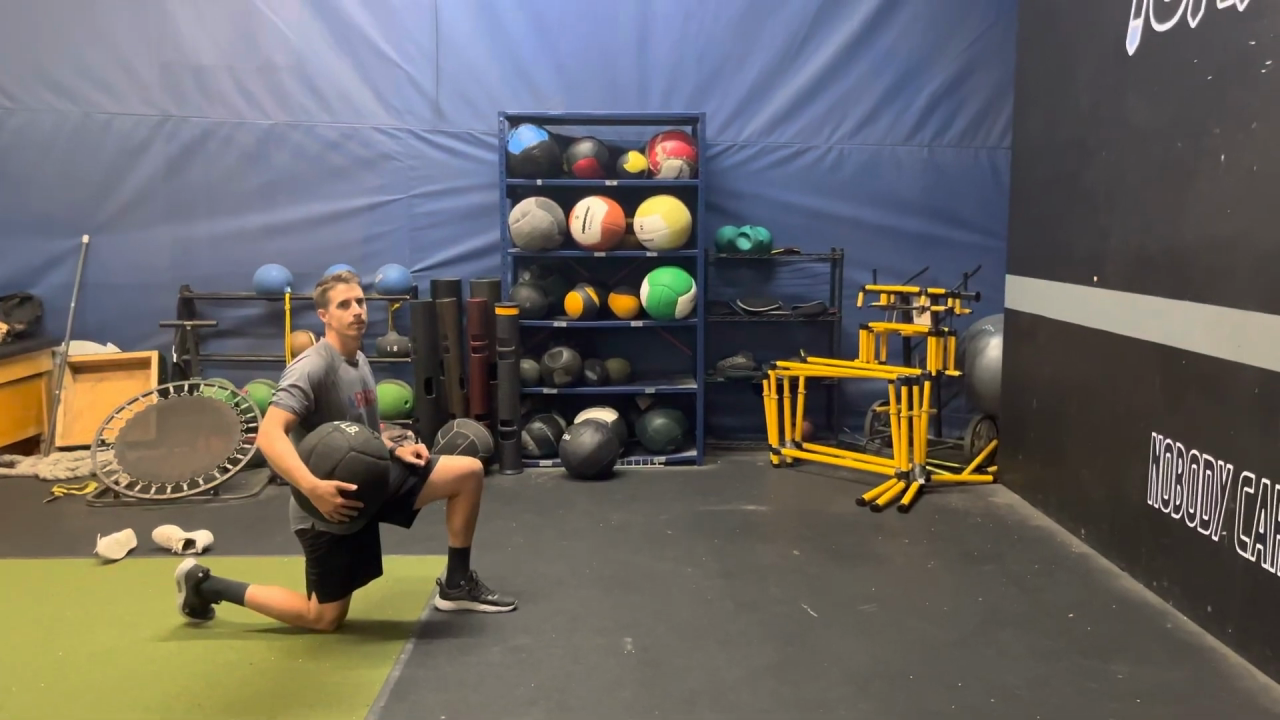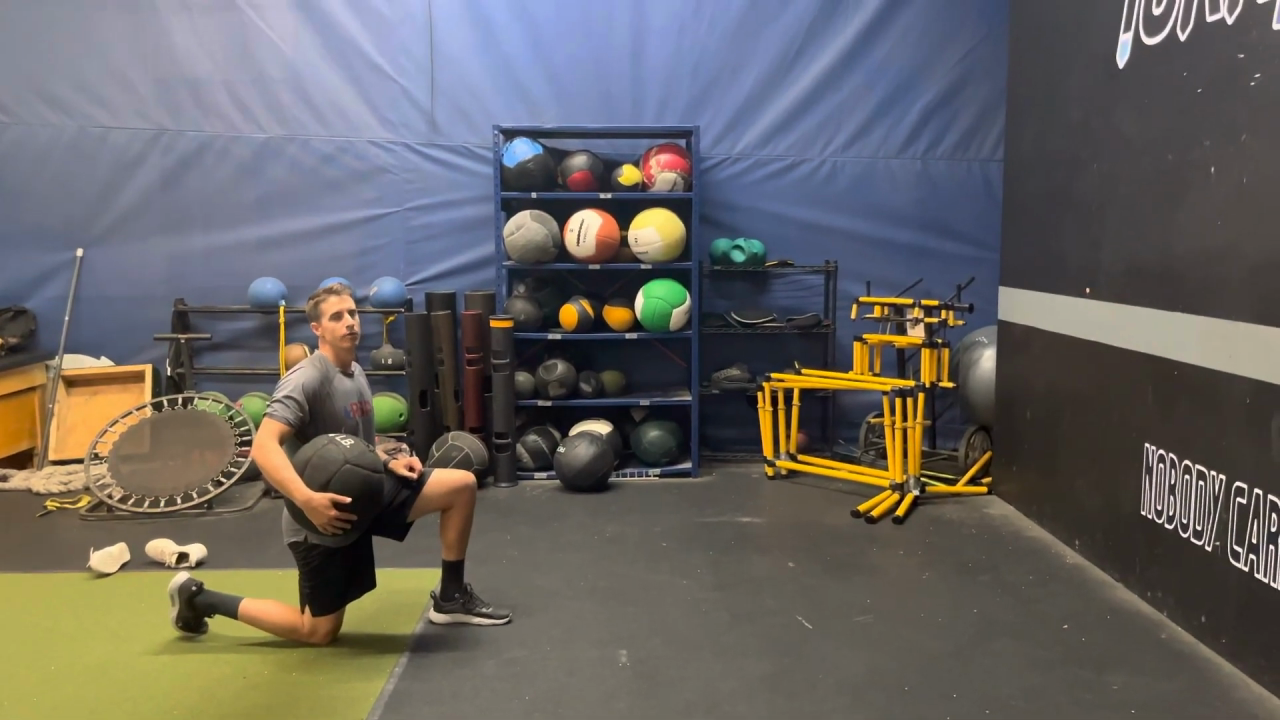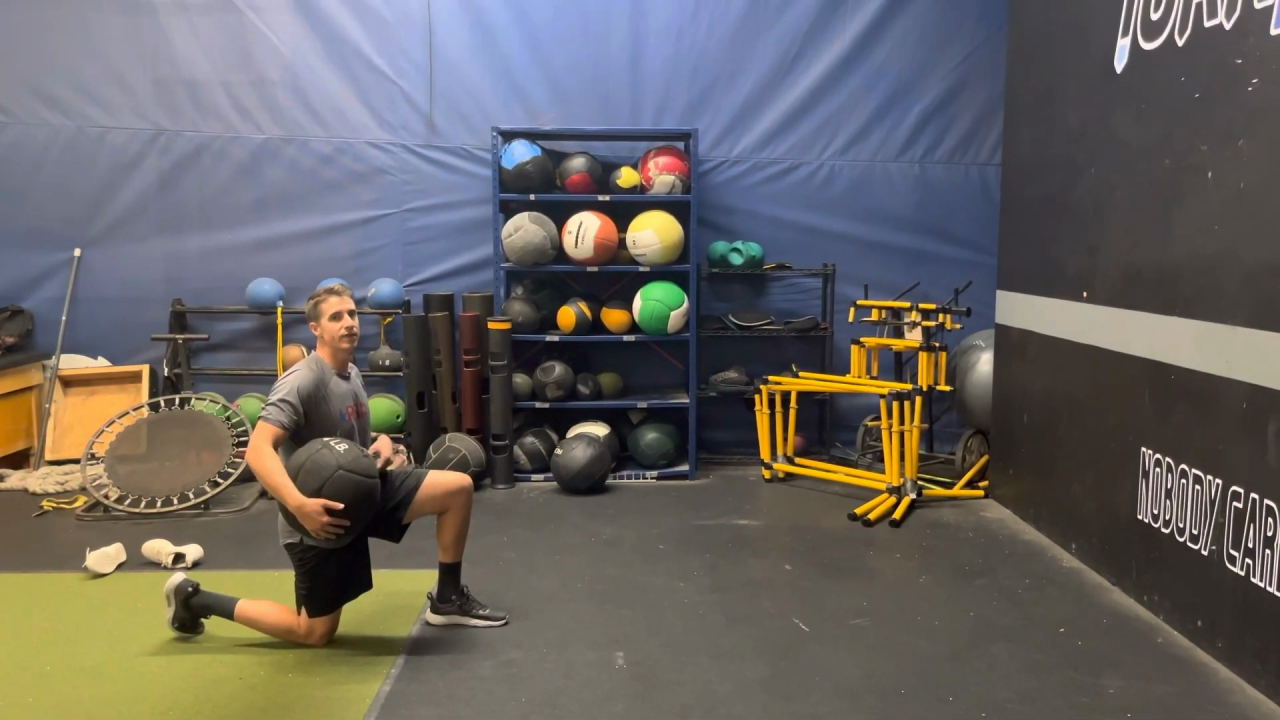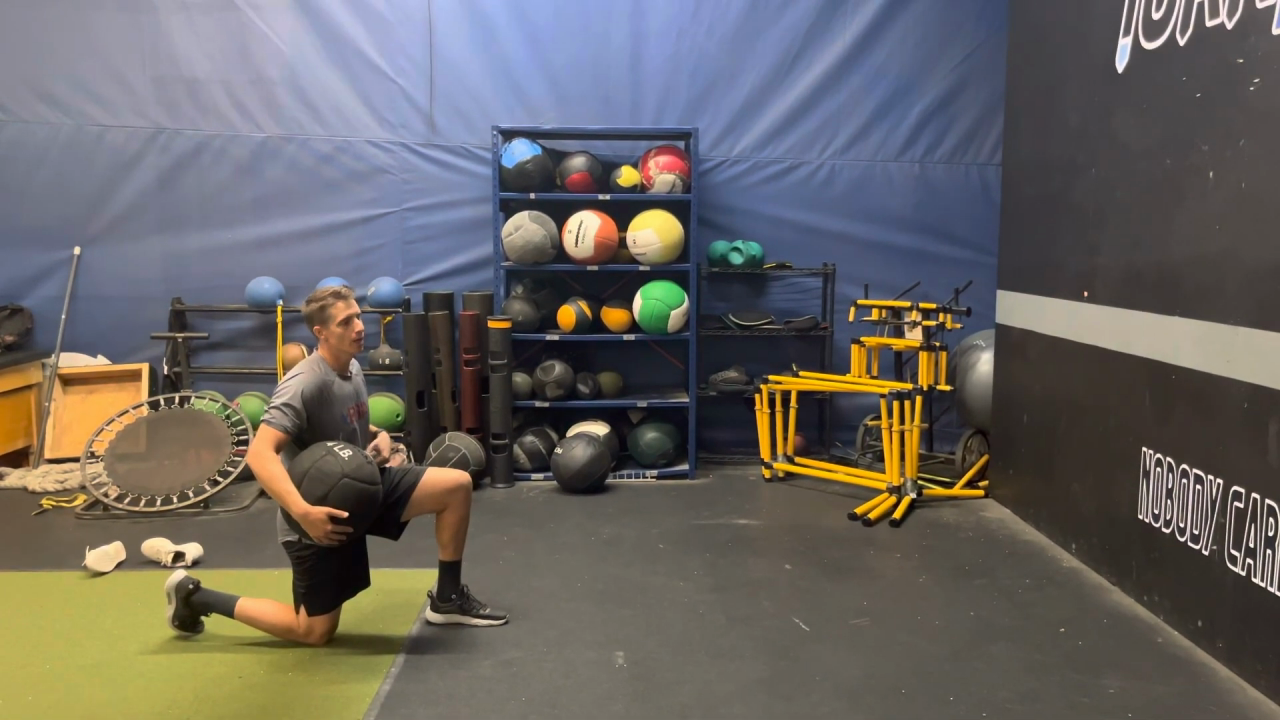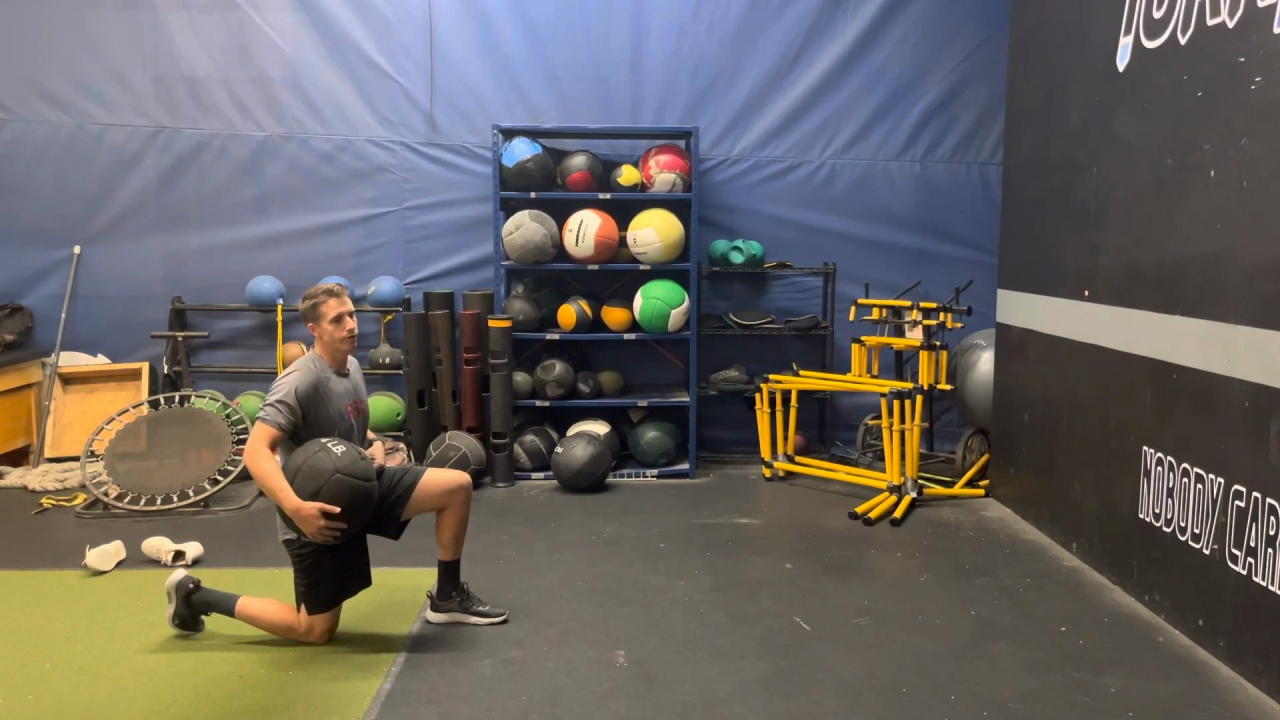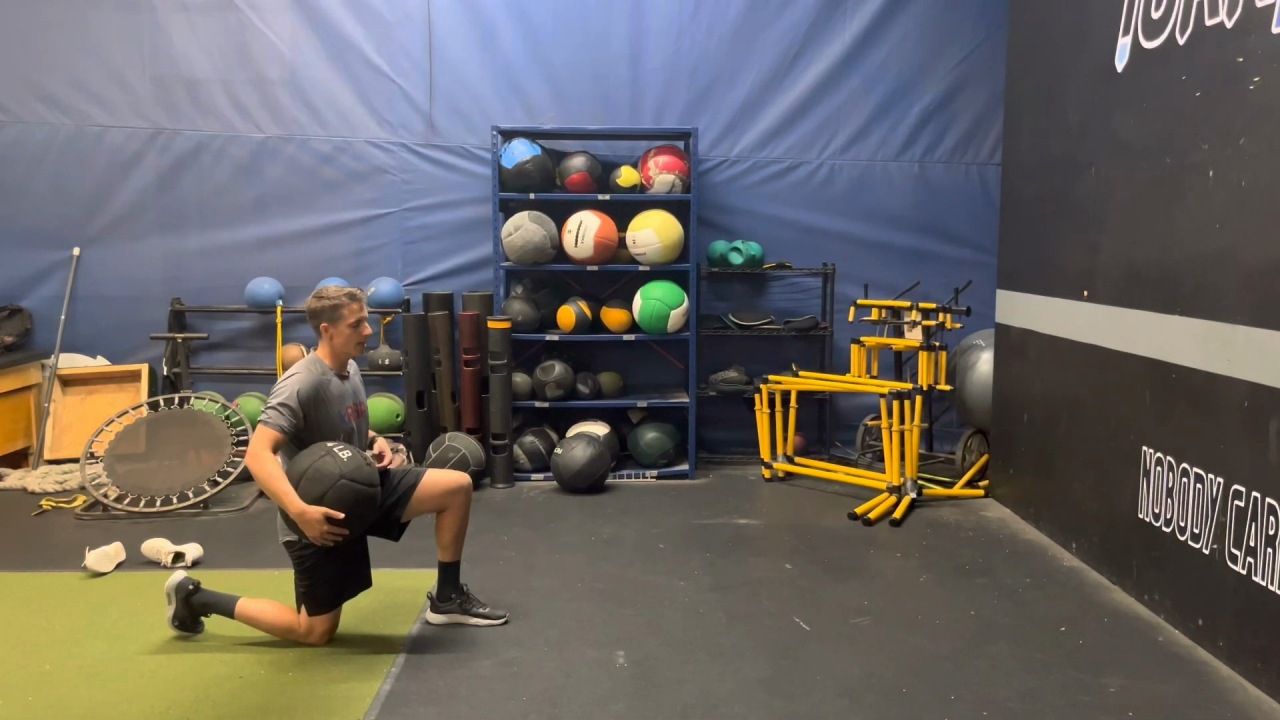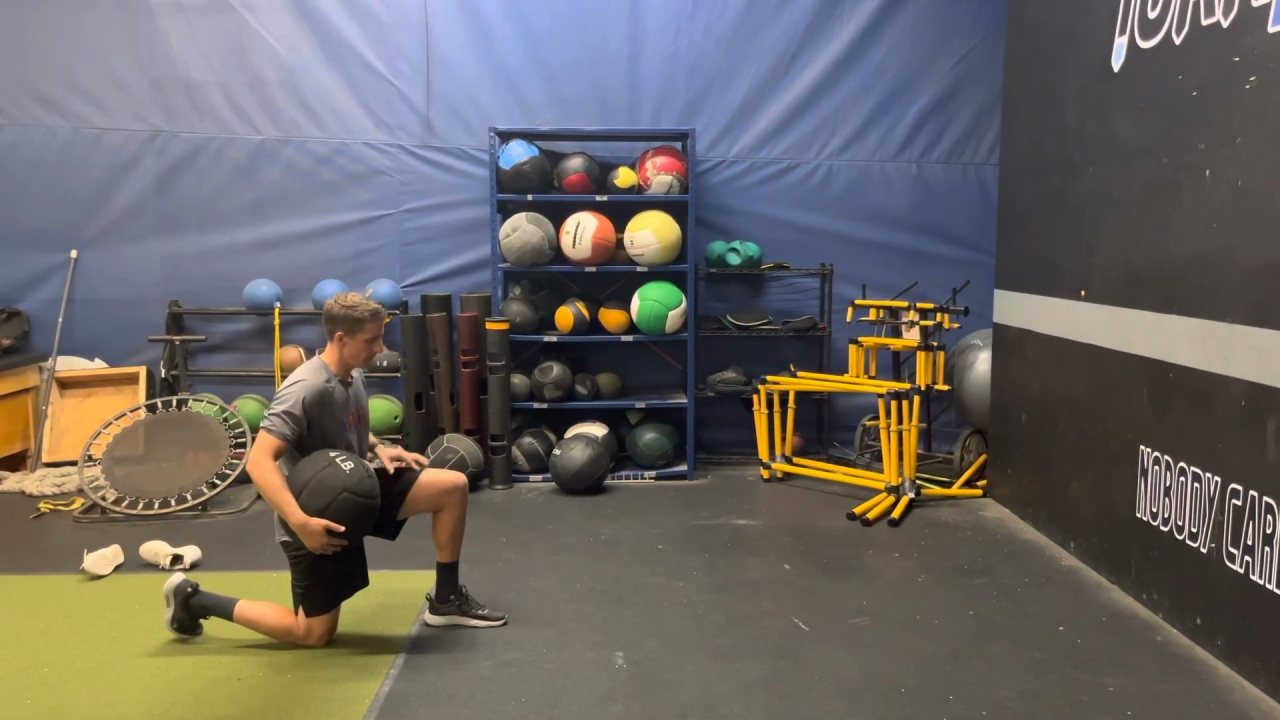
dt=0.7s
person 1, frame 1
left shoulder: (359, 361)
right shoulder: (312, 368)
right elbow: (269, 435)
left wrist: (395, 448)
right wrist: (313, 488)
right hip: (330, 506)
left knee: (469, 471)
right knee: (325, 617)
left ankle: (457, 585)
right ankle: (205, 584)
person 1, frame 2
left shoulder: (355, 372)
right shoulder: (306, 380)
right elbow: (263, 447)
left wrist: (388, 461)
right wrist: (307, 500)
right hip: (324, 518)
left knee: (462, 484)
right knee: (319, 631)
left ankle: (451, 598)
right ankle: (198, 598)
person 1, frame 3
left shoulder: (351, 373)
right shoulder: (302, 382)
right elbow: (258, 450)
left wrist: (380, 441)
right wrist: (298, 505)
right hip: (319, 519)
left knee: (459, 487)
right knee: (315, 632)
left ankle: (448, 599)
right ankle: (194, 599)
person 1, frame 4
left shoulder: (352, 368)
right shoulder: (305, 385)
right elbow: (260, 454)
left wrist: (378, 435)
right wrist: (303, 513)
right hip: (321, 514)
left knee: (457, 485)
right knee: (315, 631)
left ankle: (448, 598)
right ankle: (195, 597)
person 1, frame 5
left shoulder: (351, 366)
right shoulder: (300, 383)
right elbow: (256, 451)
left wrist: (374, 444)
right wrist: (294, 508)
right hip: (319, 514)
left knee: (457, 485)
right knee: (315, 630)
left ankle: (447, 597)
right ankle: (195, 596)
person 1, frame 6
left shoulder: (349, 369)
right shoulder: (301, 385)
right elbow: (258, 454)
left wrist: (375, 440)
right wrist: (299, 512)
right hip: (321, 515)
left knee: (458, 486)
right knee: (316, 631)
left ankle: (448, 598)
right ankle: (194, 597)
person 1, frame 7
left shoulder: (352, 374)
right shoulder: (306, 390)
right elbow: (259, 462)
left wrist: (378, 448)
right wrist: (299, 524)
right hip: (317, 517)
left knee: (453, 486)
right knee: (314, 633)
left ankle: (446, 599)
right ankle: (193, 600)
